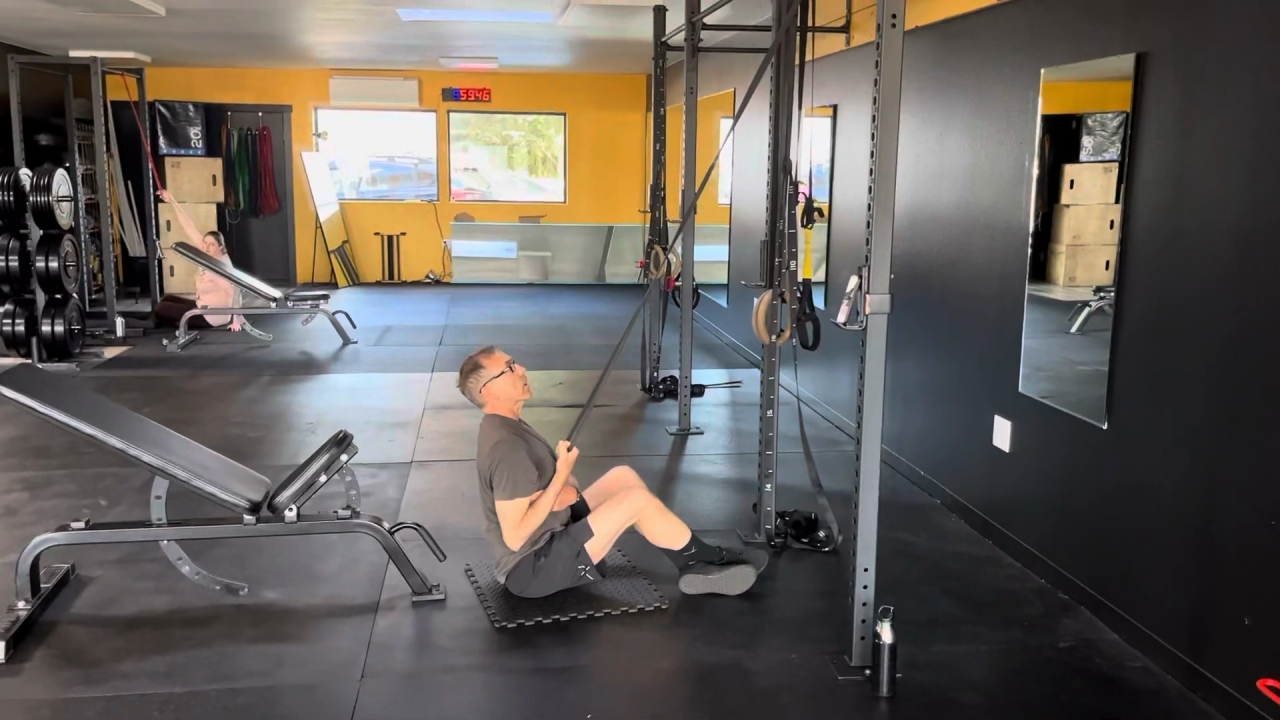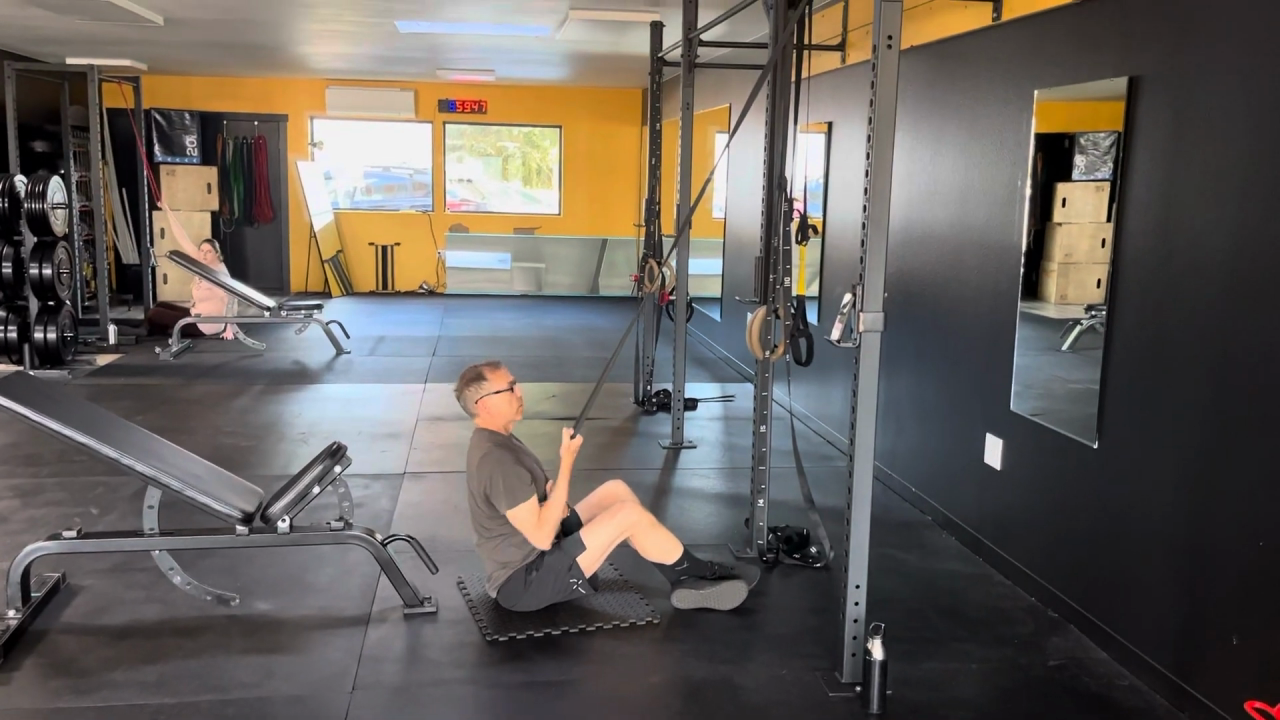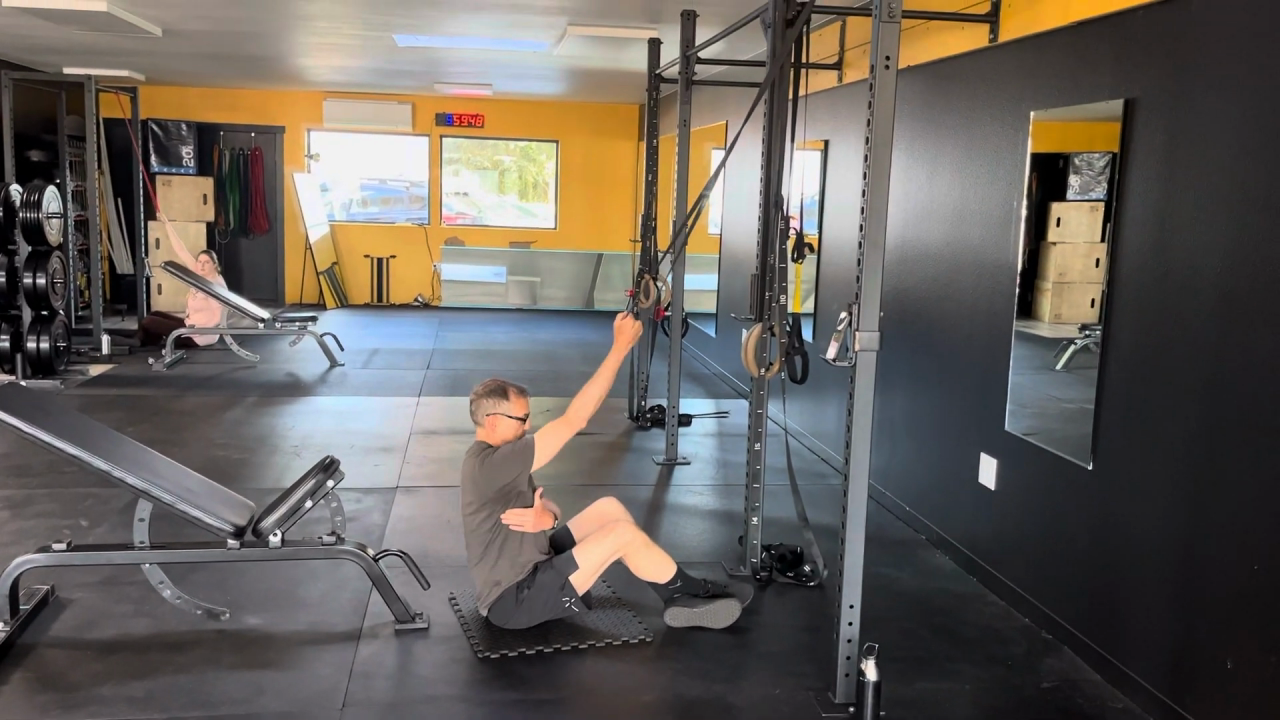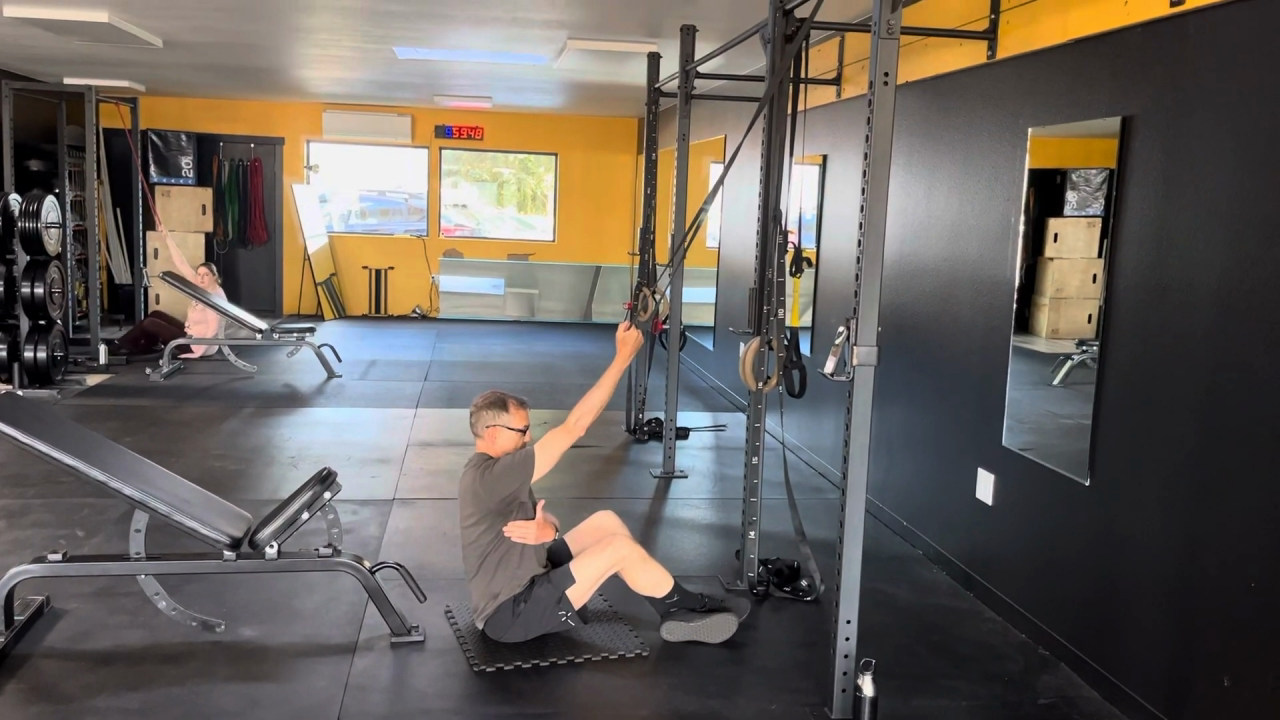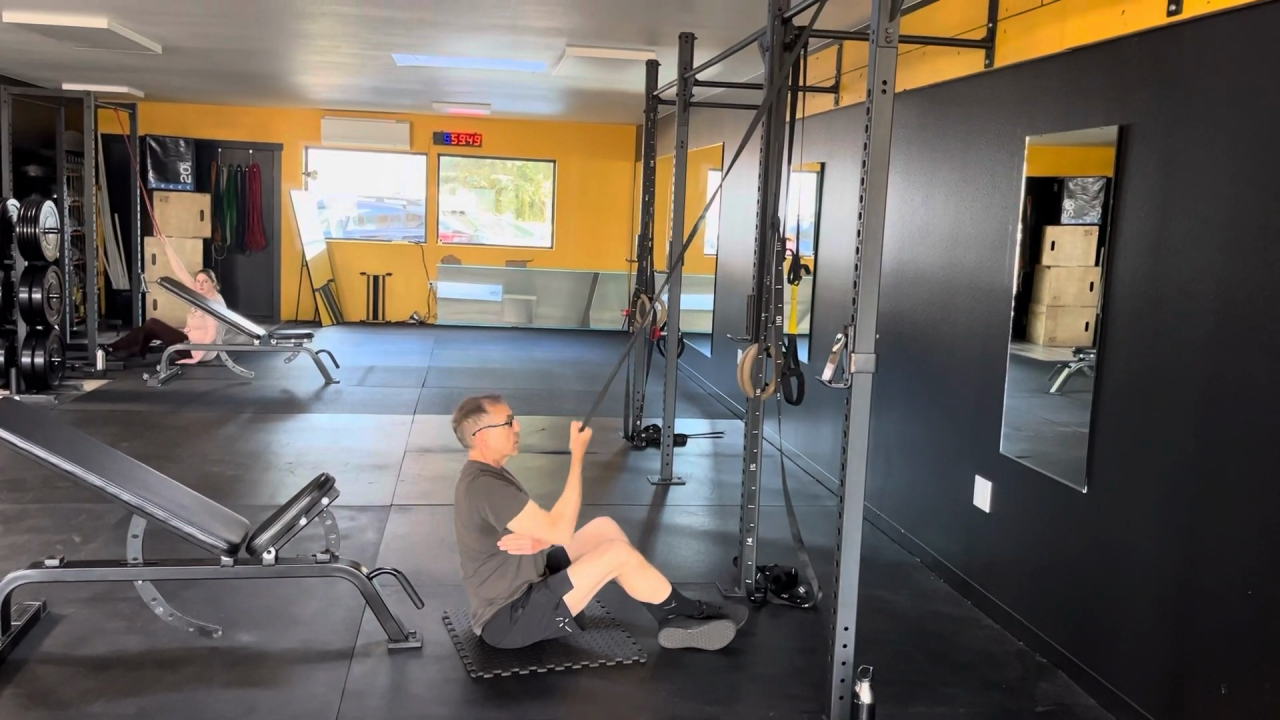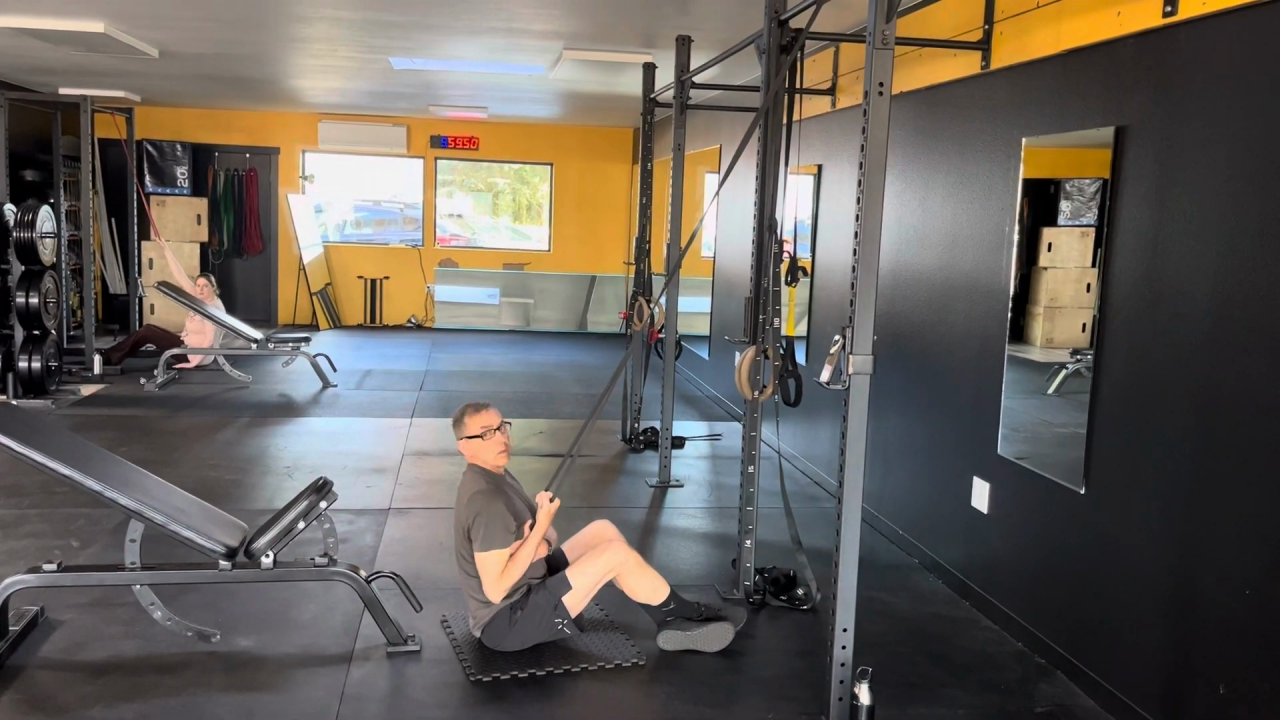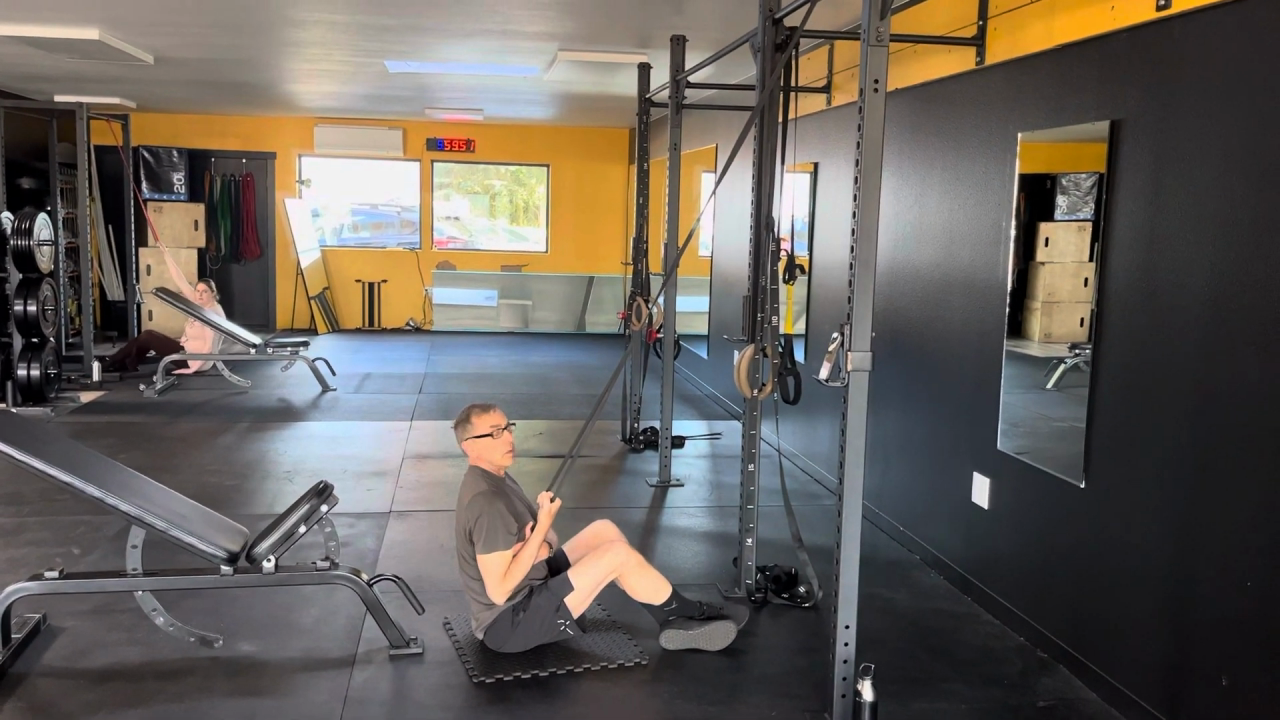
dt=0.7s
person 1, frame 1
left shoulder: (510, 426)
right shoulder: (506, 447)
left elbow: (553, 482)
right elbow: (514, 536)
left wrist: (568, 492)
right wrist: (561, 478)
left hip: (547, 538)
right hip: (532, 569)
left knee: (622, 477)
right knee: (637, 500)
left ankle: (699, 564)
right ankle: (712, 559)
person 1, frame 2
left shoulder: (500, 440)
right shoulder: (495, 459)
left elbow: (540, 495)
right elbow: (542, 537)
left wrist: (558, 507)
right wrist: (567, 462)
left hip: (531, 559)
right hip: (523, 583)
left knee: (615, 491)
right knee: (629, 514)
left ankle: (689, 580)
right ankle: (703, 573)
person 1, frame 3
left shoulder: (493, 459)
right shoulder: (493, 465)
left elbow: (550, 508)
right elbow: (574, 420)
left wrist: (547, 518)
right wrist: (620, 347)
left hip: (527, 571)
right hip: (514, 601)
left knee: (608, 508)
right knee: (622, 533)
left ankle: (684, 596)
right ankle: (697, 593)
person 1, frame 4
left shoulder: (491, 471)
right shoulder: (493, 476)
left elbow: (541, 517)
right elbow: (573, 428)
left wrist: (549, 531)
right wrist: (623, 357)
left hip: (522, 586)
right hip: (510, 615)
left knee: (605, 522)
right knee: (619, 547)
left ankle: (678, 610)
right ankle: (693, 607)
person 1, frame 5
left shoulder: (488, 474)
right shoulder: (485, 488)
left elbow: (541, 525)
right elbow: (562, 531)
left wrist: (538, 537)
right wrist: (577, 456)
left hip: (520, 589)
right hip: (508, 620)
left knee: (603, 528)
right knee: (617, 553)
left ankle: (676, 619)
right ankle: (694, 614)
person 1, frame 6
left shoulder: (496, 476)
right shoulder: (485, 500)
left elbow: (548, 535)
right elbow: (495, 589)
left wrist: (542, 546)
right wrist: (540, 529)
left hip: (523, 592)
right hip: (506, 622)
left knee: (602, 530)
right knee: (616, 553)
left ankle: (674, 621)
right ankle: (693, 614)
person 1, frame 7
left shoulder: (496, 479)
right shoulder: (487, 502)
left elbow: (548, 538)
right elbow: (499, 590)
left wrist: (543, 546)
right wrist: (543, 527)
left hip: (525, 592)
right hip: (509, 624)
left knee: (602, 530)
right knee: (618, 554)
left ankle: (677, 619)
right ankle: (695, 614)
